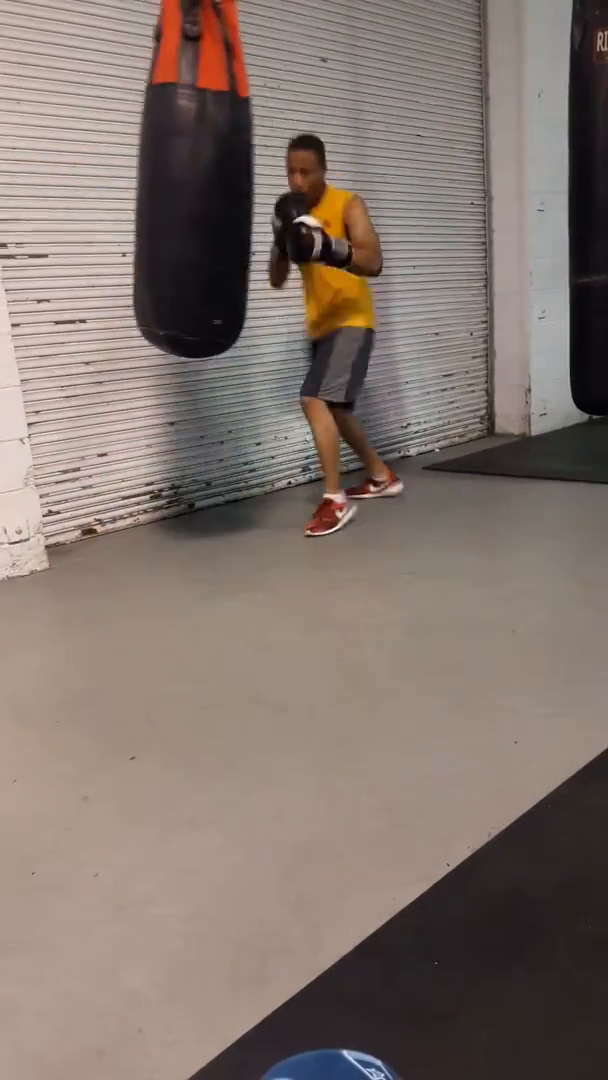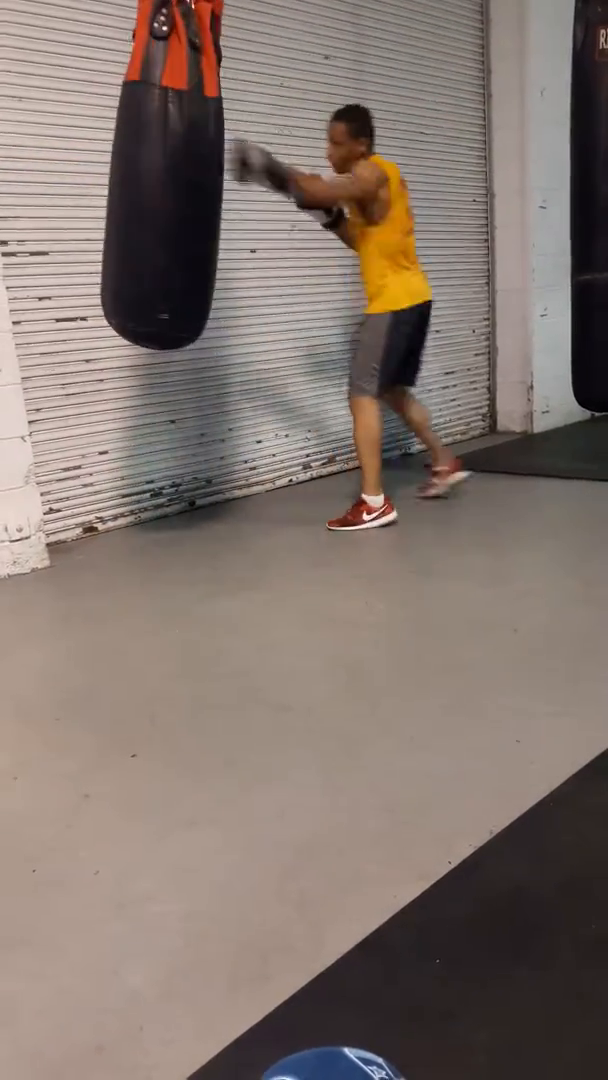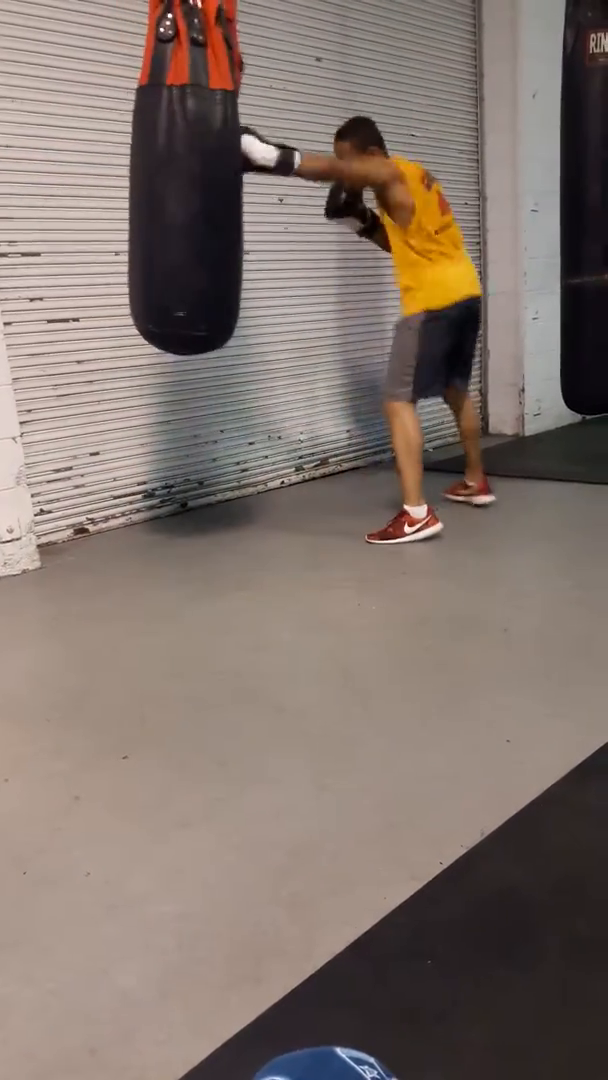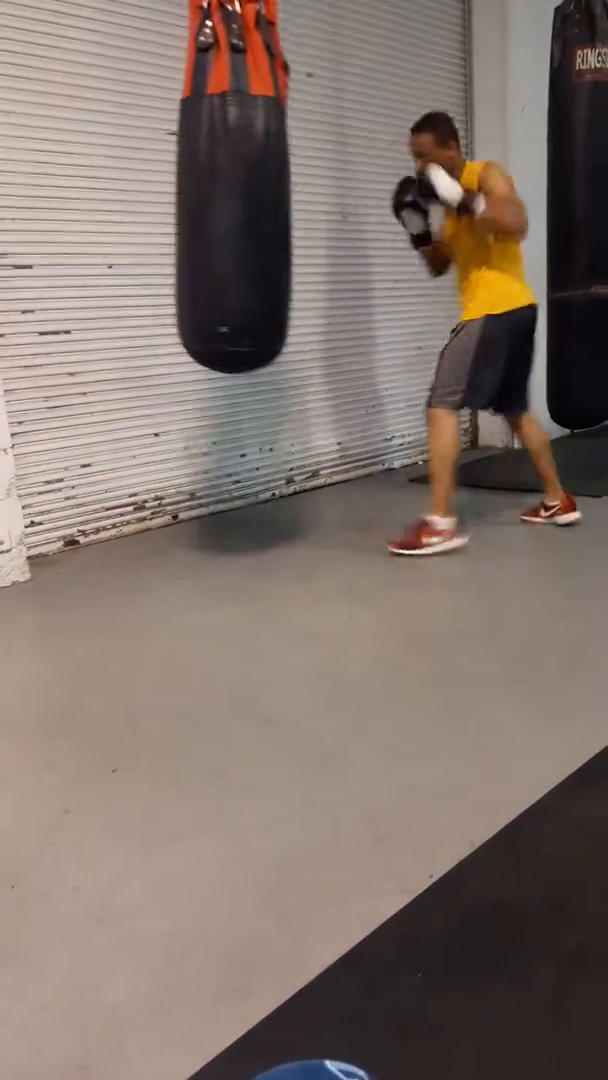
dt=0.4s
person 1, frame 1
left shoulder: (348, 206)
right shoulder: (292, 212)
left elbow: (372, 263)
right elbow: (276, 280)
left wrist: (330, 248)
right wrist: (284, 242)
left hip: (350, 324)
right hip: (319, 327)
left knee: (317, 402)
right knee: (331, 407)
left ankle: (334, 500)
right ankle: (381, 476)
person 1, frame 2
left shoulder: (371, 174)
right shoulder: (368, 182)
left elbow: (326, 191)
right elbow: (364, 241)
left wrist: (271, 172)
right wrist: (331, 217)
left hip: (393, 302)
right hip: (411, 300)
left knee: (363, 395)
right knee: (394, 389)
left ankle: (374, 502)
right ankle: (445, 464)
person 1, frame 3
left shoulder: (389, 173)
right shoulder: (414, 175)
left elbow: (330, 171)
left wrist: (272, 155)
right wrist: (364, 223)
left hip: (434, 304)
right hip: (463, 296)
left knee: (399, 401)
right knee: (456, 390)
left ankle: (416, 513)
right ankle: (476, 481)
person 1, frame 4
left shoulder: (487, 175)
right shoulder: (449, 197)
left elbow: (516, 224)
right elbow: (438, 265)
left wrist: (461, 198)
right wrist: (416, 226)
left hip: (498, 309)
right hip: (505, 311)
left knee: (441, 407)
right knee: (515, 410)
left ankle: (439, 523)
right ankle: (558, 501)
